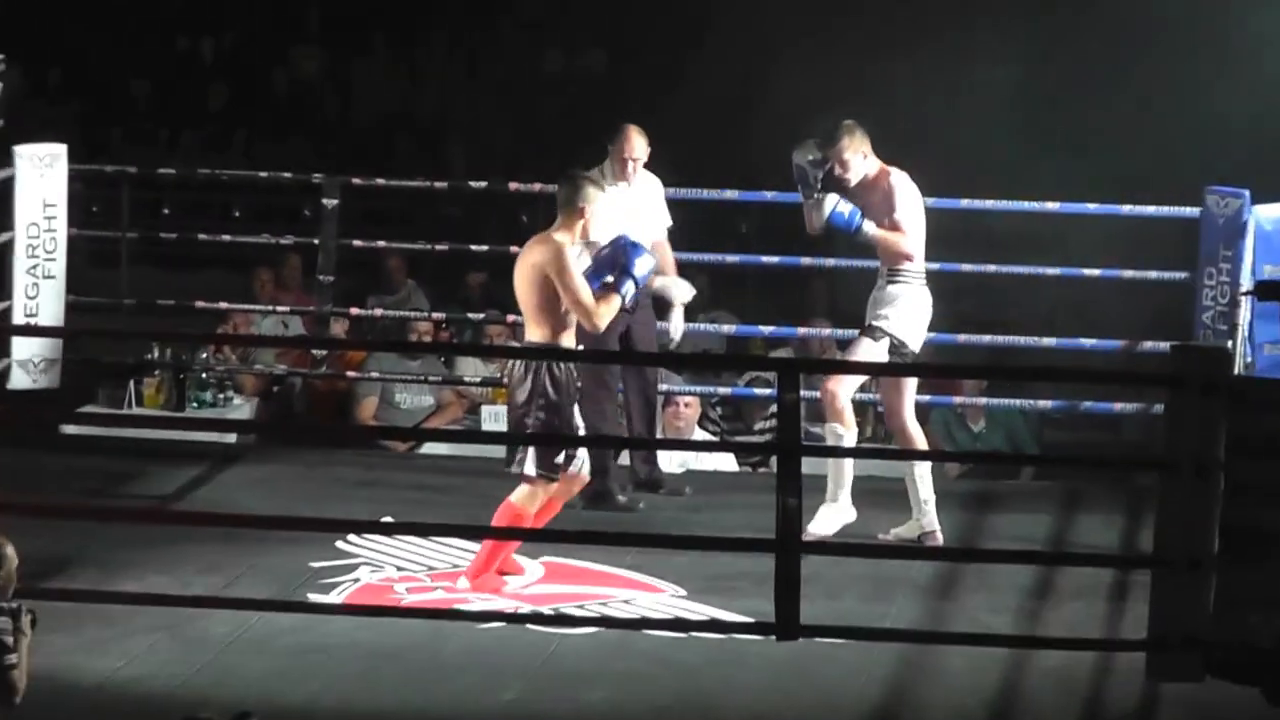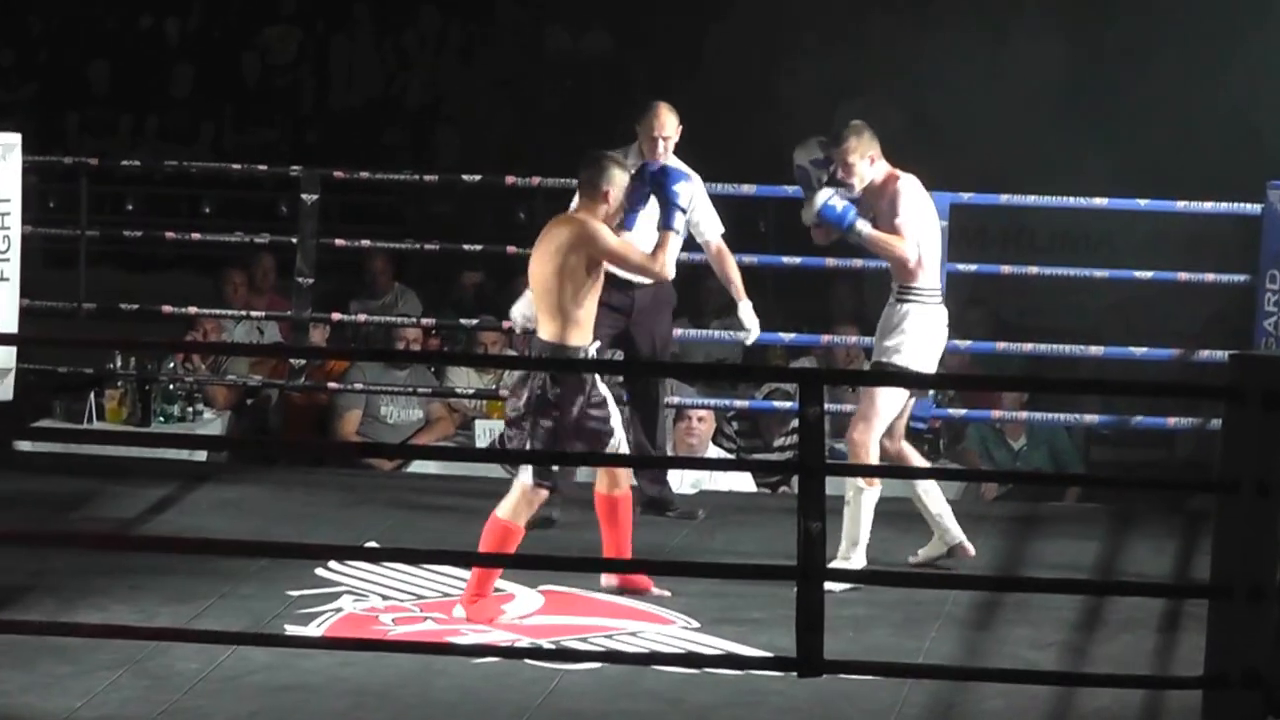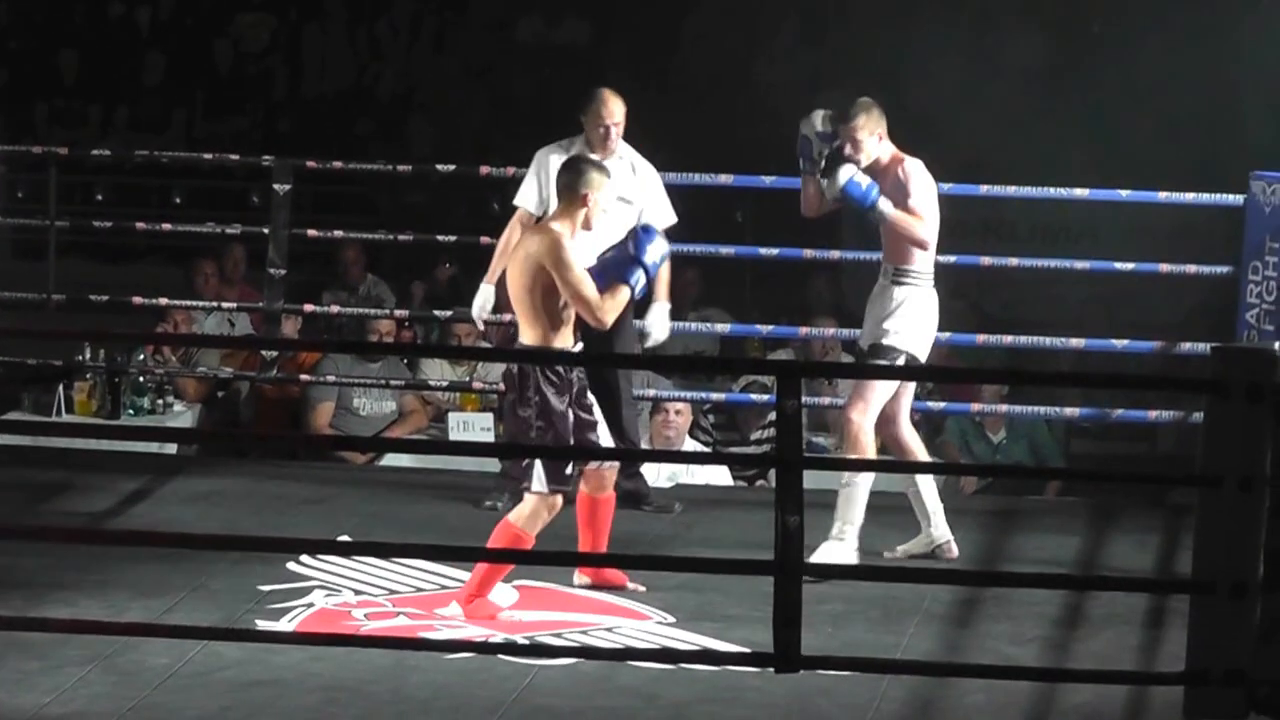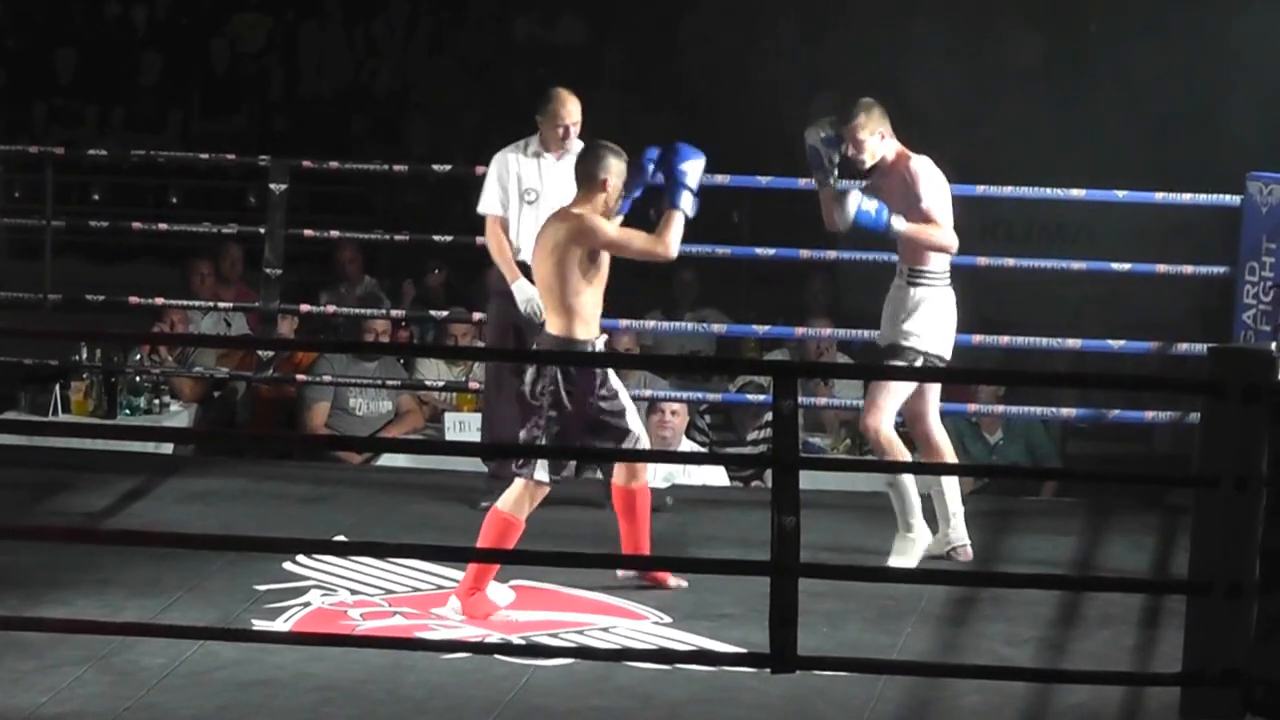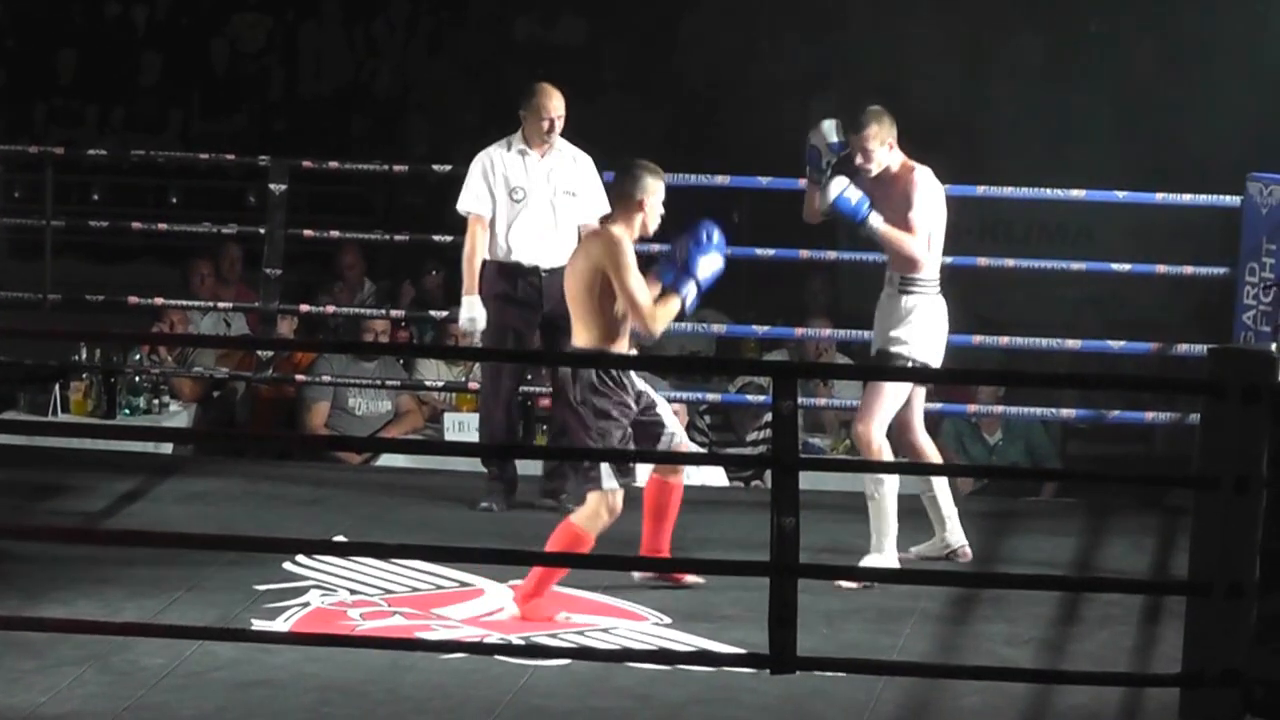
dt=0.3s
person 1, frame 1
left shoulder: (895, 184)
right shoulder: (861, 190)
left elbow: (910, 247)
right elbow: (815, 225)
left wrist: (859, 226)
right wrist: (809, 184)
left hip: (903, 298)
right hip: (890, 296)
left knee: (834, 389)
right knee: (900, 416)
left ankle: (839, 501)
right ankle: (926, 522)
person 1, frame 2
left shoulder: (903, 190)
right shoulder: (873, 196)
left elbow: (908, 256)
right elbow: (821, 234)
left wrist: (852, 222)
right wrist: (812, 188)
left hip: (916, 320)
right hip: (903, 317)
left knee: (862, 437)
right knee: (888, 440)
right ankle: (949, 533)
person 1, frame 3
left shoulder: (909, 171)
right shoulder: (872, 174)
left elbow: (926, 237)
right elbow: (811, 209)
left wrist: (874, 202)
right wrist: (812, 161)
left hip: (909, 301)
right hip: (888, 297)
left knee: (856, 418)
right knee: (893, 426)
person 1, frame 4
left shoulder: (917, 170)
right shoulder: (881, 177)
left elbow: (947, 240)
right elbow: (834, 221)
left wrist: (887, 222)
right wrist: (823, 170)
left hip: (925, 303)
right hip: (906, 298)
left knee: (875, 421)
right knee: (921, 420)
person 1, frame 5
left shoulder: (919, 182)
right shoulder: (874, 181)
left elbow: (917, 252)
right elbow: (813, 214)
left wrist: (864, 216)
right wrist: (819, 168)
left hip: (917, 311)
right hip: (895, 306)
left knee: (868, 430)
right knee: (907, 430)
right ankle: (951, 537)
person 2, frame 1
left shoulder: (541, 247)
right shoulder: (558, 252)
right elbow: (594, 320)
left wrist: (601, 271)
right wrist: (628, 281)
left hip: (553, 366)
right hip: (545, 371)
left knee: (574, 475)
right knee: (539, 483)
left ankle: (501, 553)
right ankle: (478, 571)
person 2, frame 2
left shoulder: (570, 228)
right shoulder: (584, 232)
left elbow: (615, 258)
right elbow: (658, 269)
left wrist: (637, 204)
right wrist: (675, 211)
left hip: (579, 368)
right hip: (553, 372)
left knee: (616, 465)
right knee: (532, 488)
left ankle: (619, 570)
right ankle: (476, 594)
person 2, frame 3
left shoulder: (549, 238)
right shoulder: (553, 242)
right elbow: (601, 316)
left wrist: (614, 263)
right wrist: (640, 266)
left hip: (562, 370)
right hip: (539, 376)
left knee: (603, 465)
right knee: (545, 499)
left ankle: (592, 567)
right ankle: (473, 594)
person 2, frame 4
left shoulder: (575, 222)
right shoulder: (580, 225)
left elbow: (616, 234)
right elbow: (663, 250)
left wrist: (639, 180)
right wrist: (683, 192)
left hip: (588, 358)
right hip: (563, 364)
left knee: (635, 455)
right knee: (533, 484)
left ankle: (639, 561)
right ankle: (472, 589)
person 2, frame 5
left shoulder: (607, 241)
right shoulder: (613, 246)
left elbow: (640, 292)
right elbow: (650, 323)
left wrist: (680, 261)
right wrist: (691, 280)
left hip: (614, 373)
right hip: (594, 378)
left knee: (676, 449)
right knee: (605, 502)
left ankle: (655, 558)
right ankle: (531, 592)
person 3, frame 1
left shoulder: (651, 186)
left elbow: (659, 244)
left wrist: (676, 303)
right wrist: (663, 284)
left hip: (637, 295)
left knee: (644, 385)
right knee: (603, 387)
left ankle: (646, 471)
right ankle: (600, 486)
person 3, frame 2
left shoulder: (688, 183)
left elbow: (715, 248)
left wrist: (743, 303)
left hip: (652, 296)
right hip: (601, 289)
left knee: (647, 396)
left ankle: (652, 490)
person 3, frame 3
left shoulder: (640, 171)
right shoulder: (551, 159)
right elbow: (520, 223)
left wrist: (660, 304)
right wrist: (488, 283)
left knee: (615, 388)
left ankle: (628, 483)
right ankle: (511, 480)
person 3, frame 4
right shoulder: (508, 162)
right elbow: (494, 231)
right wrist: (519, 284)
right hip: (514, 281)
right knee: (504, 382)
right ankle: (500, 480)
person 3, frame 5
left shoulder: (580, 163)
right shoulder: (491, 161)
left elbow: (592, 233)
right elbow: (476, 230)
right wrist: (470, 295)
left hip: (565, 281)
right hip: (510, 280)
right knee: (501, 384)
left ankle: (558, 486)
right ankle: (500, 482)
